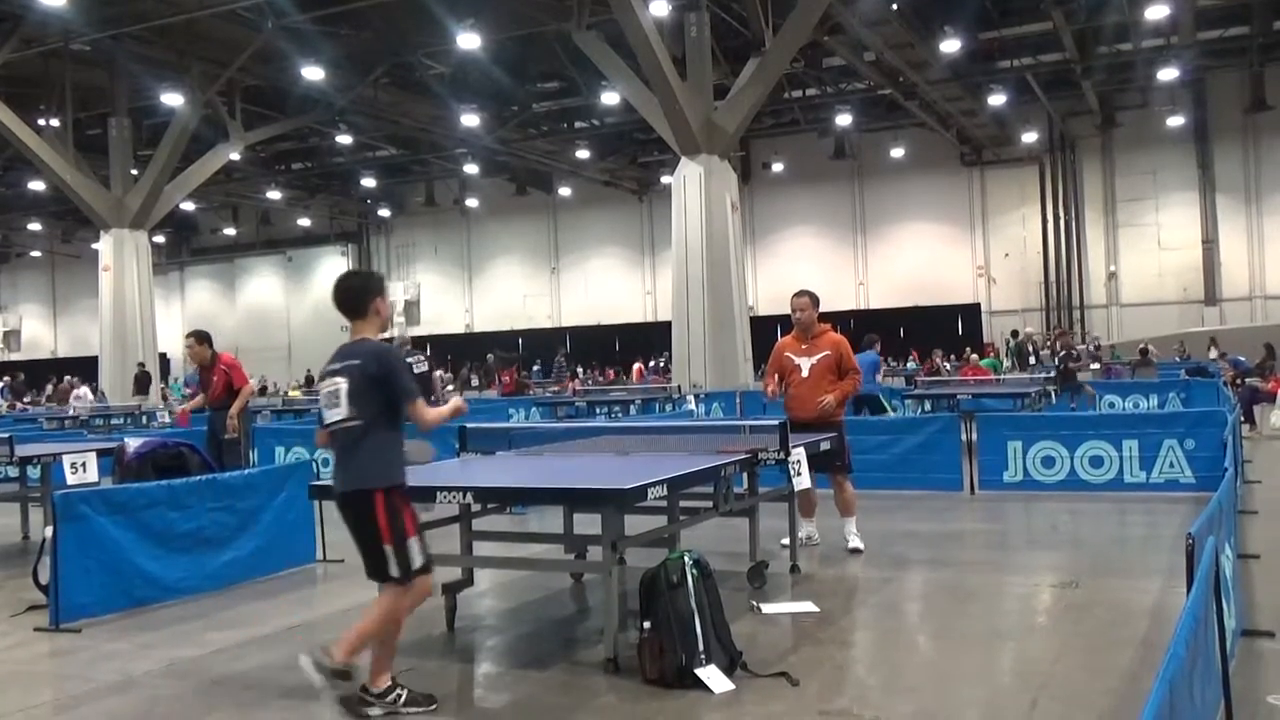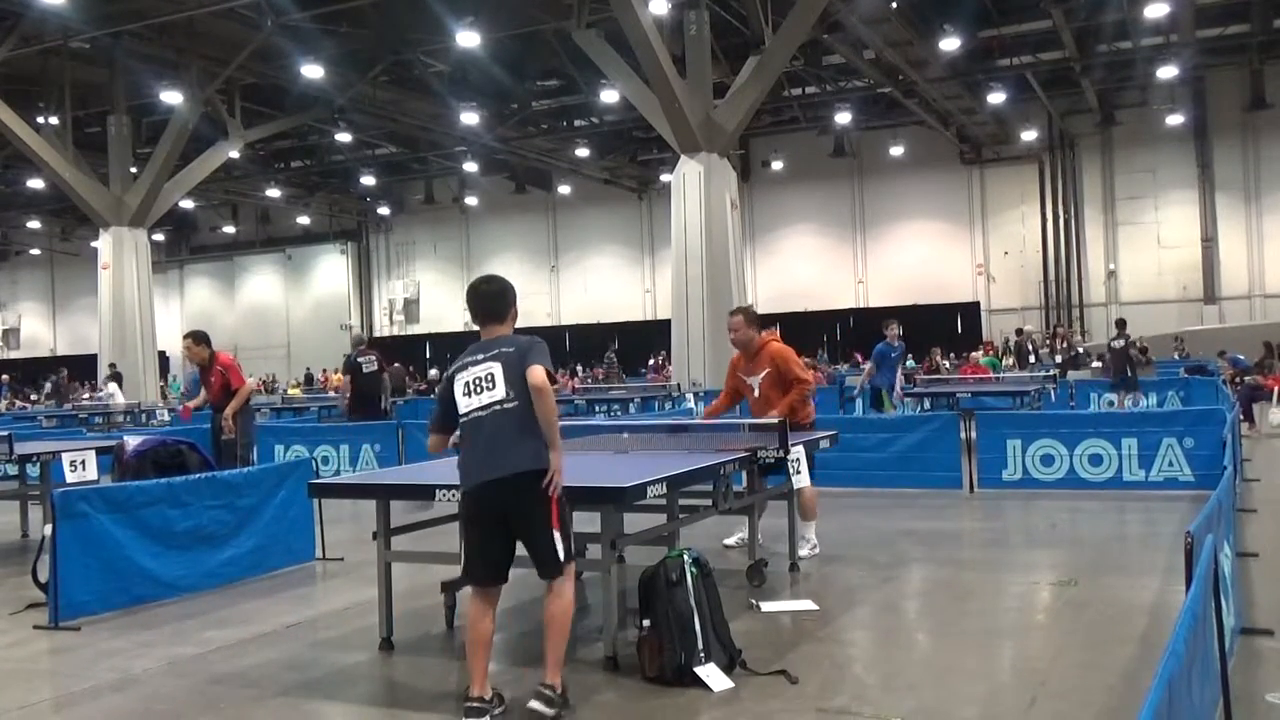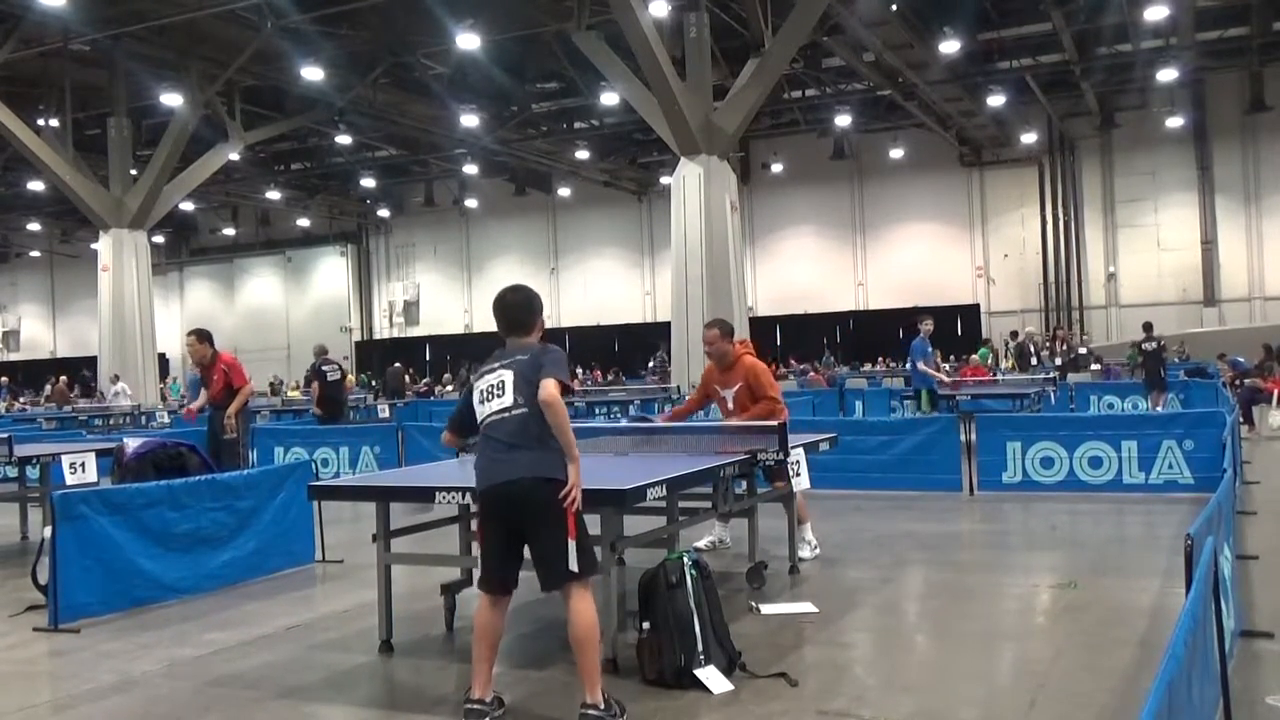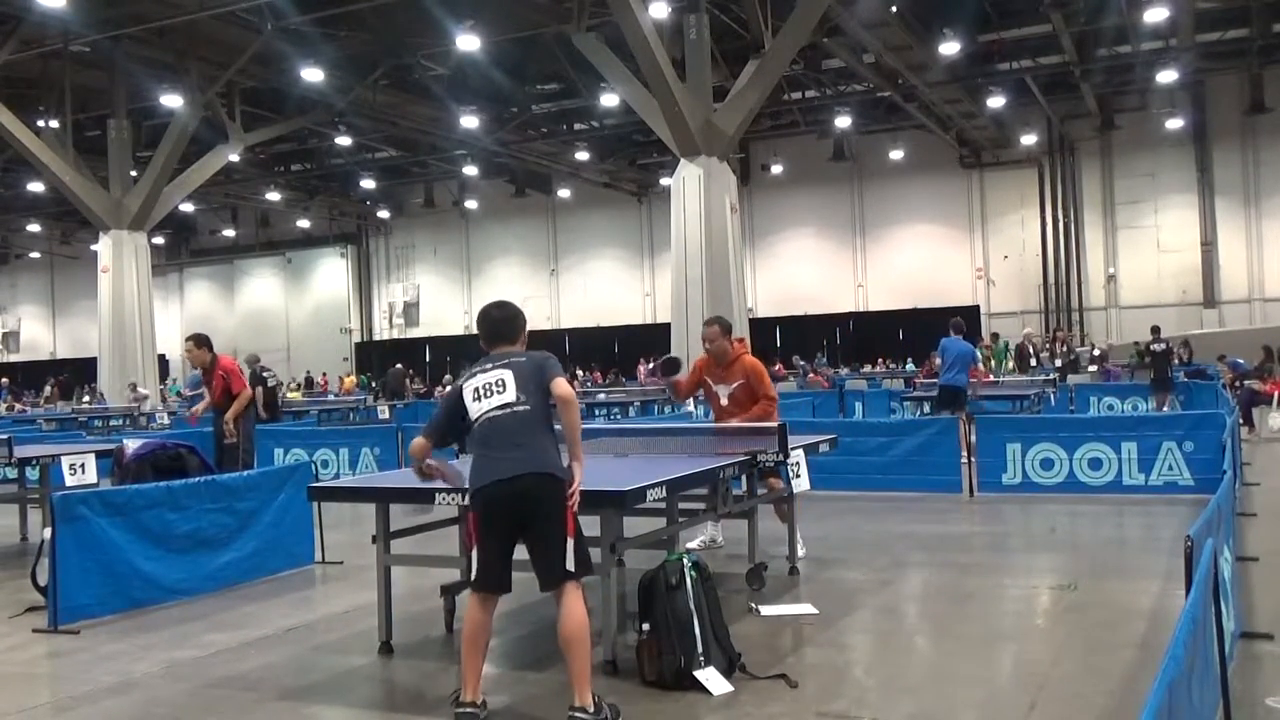
dt=1s
person 1, frame 1
left shoulder: (332, 365)
right shoulder: (382, 356)
left elbow: (324, 437)
right elbow: (422, 418)
right wrist: (452, 406)
left hip: (350, 486)
right hip: (376, 487)
left knee: (395, 584)
right knee: (416, 584)
right ankle: (335, 658)
person 1, frame 2
left shoulder: (457, 368)
right shoulder: (528, 347)
left elbow: (436, 443)
right elbow: (539, 384)
right wrist: (555, 449)
left hip: (477, 486)
right hip: (529, 476)
left knee: (484, 592)
right knee: (561, 576)
person 1, frame 3
left shoulder: (482, 374)
right shoulder: (548, 354)
left elbow: (451, 438)
right elbow: (549, 397)
right wrist: (573, 460)
left hip: (493, 487)
right hip: (543, 481)
left knee: (494, 592)
right knee: (576, 587)
person 1, frame 4
left shoulder: (466, 382)
right shoulder: (539, 360)
left elbow: (418, 448)
right elbow: (565, 395)
left wrist: (424, 468)
right wrist: (578, 461)
left hip: (488, 488)
right hip: (541, 479)
left knee: (483, 592)
right knee: (568, 588)
person 2, frame 1
left shoulder: (836, 342)
right shoulder: (783, 346)
left elbow: (854, 376)
right elbow: (772, 375)
left wrist: (836, 396)
right wrist: (772, 388)
left hip: (828, 423)
right hip: (796, 423)
left knee: (839, 478)
left ankle: (852, 533)
right ankle: (808, 531)
person 2, frame 2
left shoulder: (778, 353)
right shoulder: (737, 363)
left elbow: (804, 383)
right elbow: (728, 397)
left wrist: (781, 411)
right wrist: (705, 417)
left hip: (796, 425)
left ankle: (808, 538)
right ankle: (749, 531)
person 2, frame 3
left shoulder: (752, 367)
right shoulder: (711, 371)
left elbow: (772, 403)
right elbow: (697, 401)
left wrist: (741, 419)
right wrist: (669, 417)
left knee: (782, 486)
left ankle: (807, 539)
right ankle: (720, 534)
person 2, frame 4
left shoulder: (751, 365)
right shoulder: (702, 365)
left elbow: (769, 401)
right elbow: (682, 394)
left wrist: (744, 420)
right wrist: (673, 382)
left knee: (773, 483)
left ankle: (794, 538)
right ankle: (713, 534)
